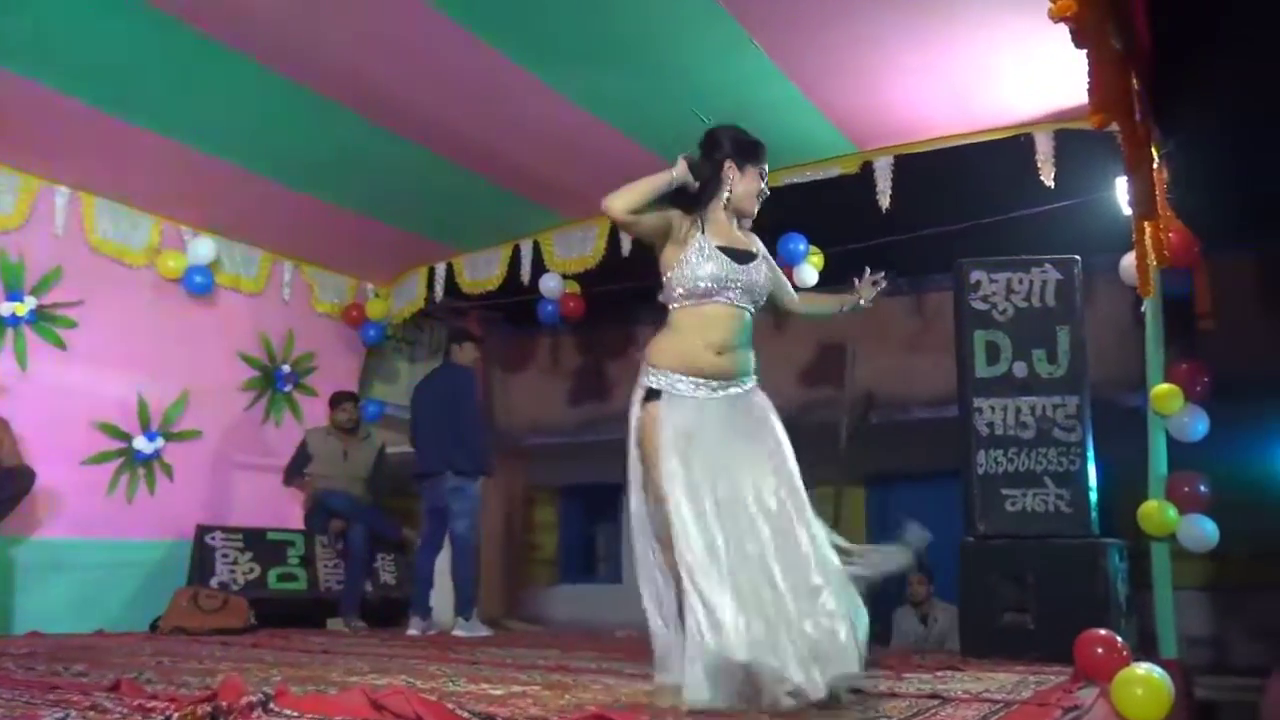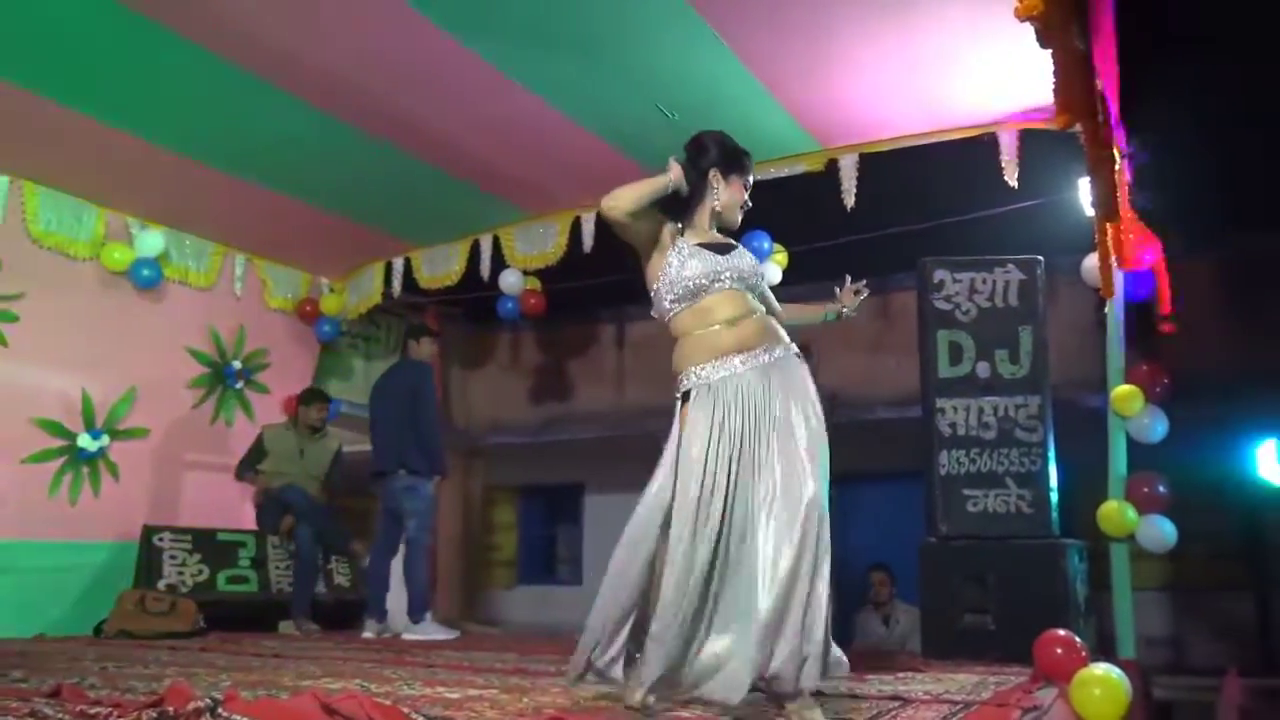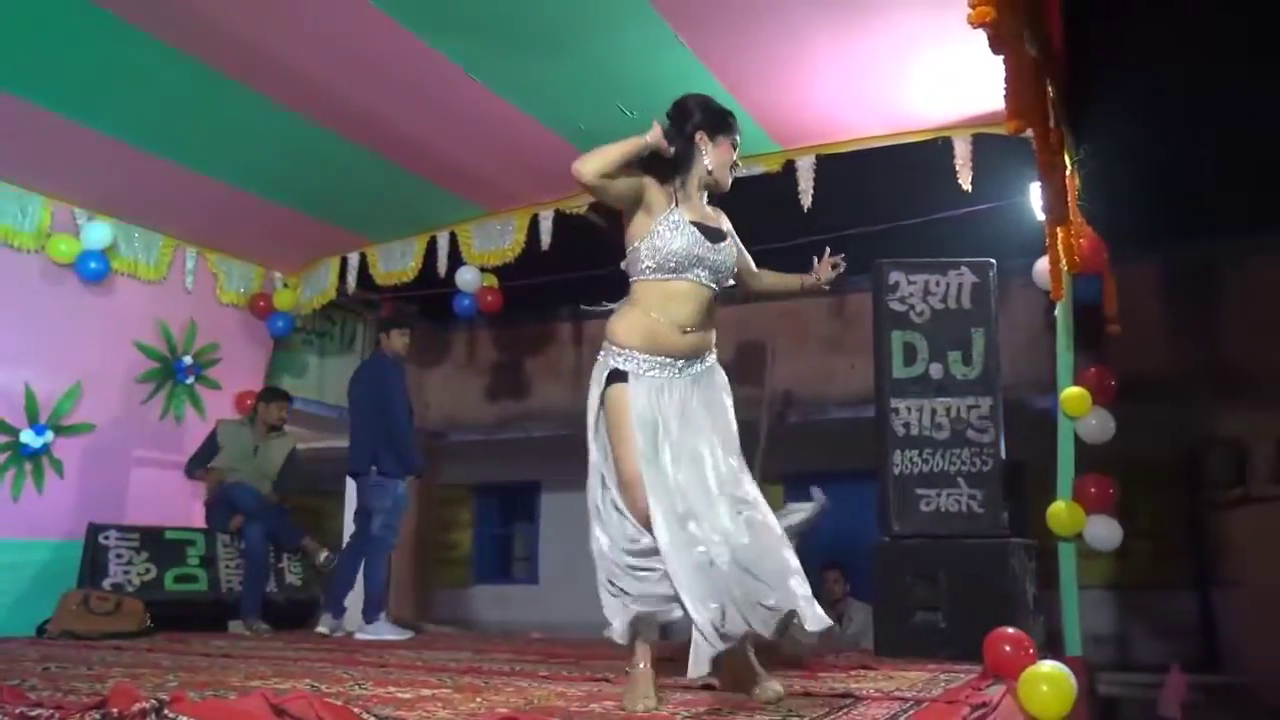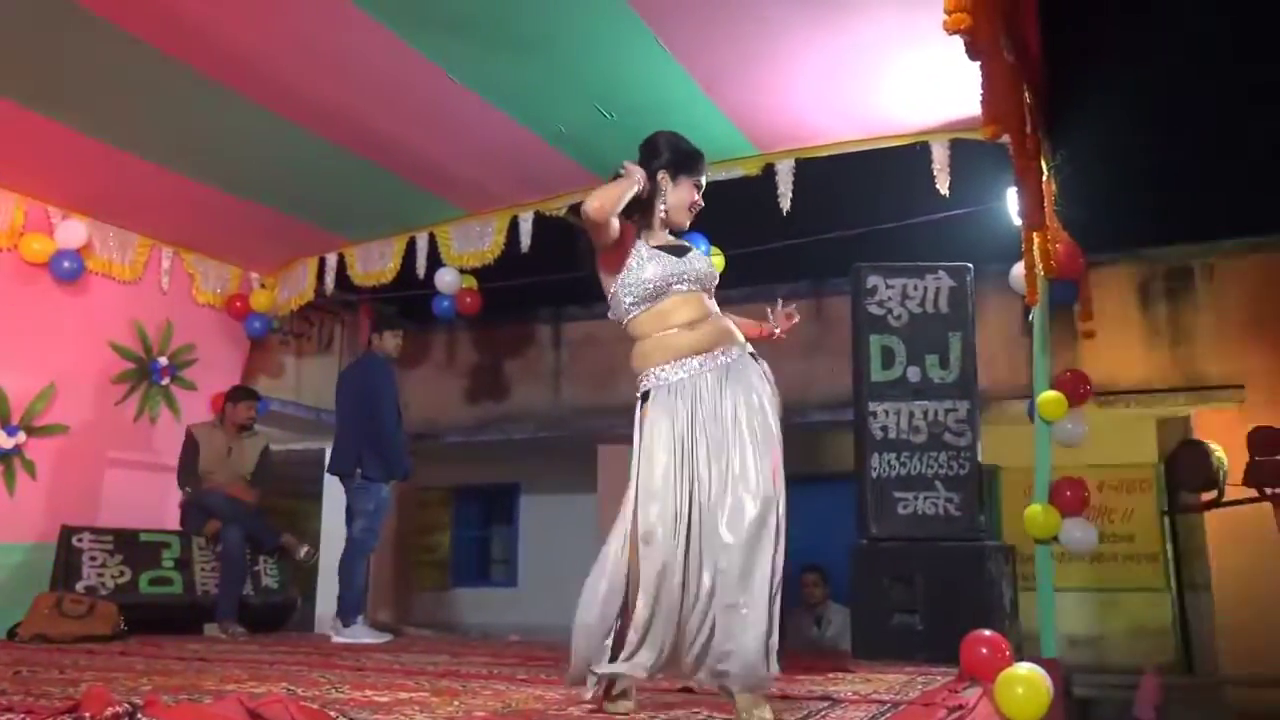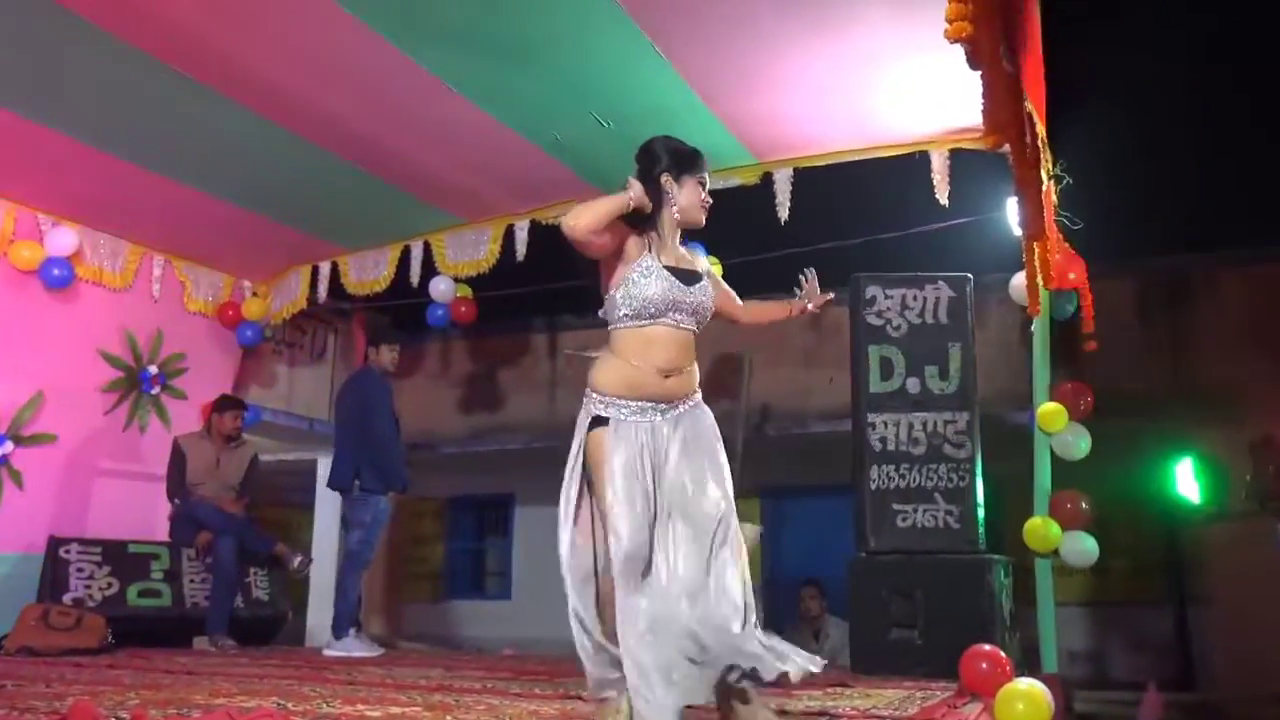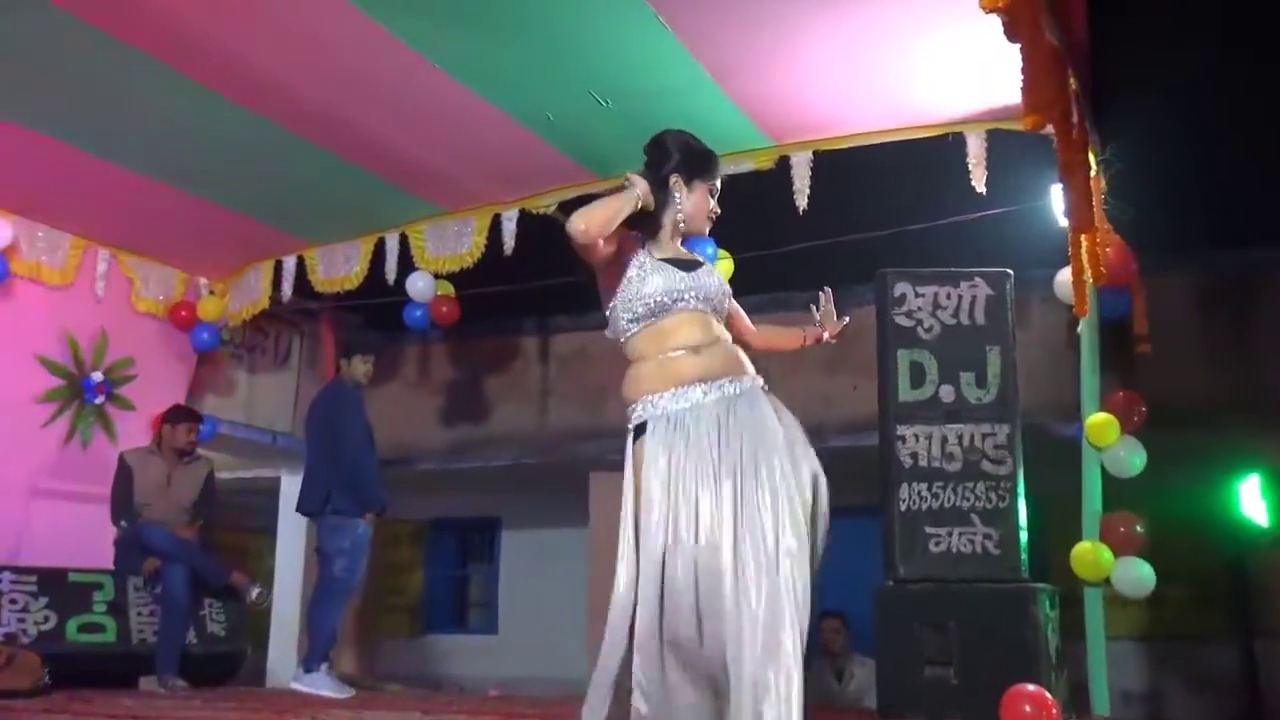
dt=0.5s
person 1, frame 1
left shoulder: (752, 246)
right shoulder: (678, 227)
left elbow: (794, 302)
right elbow: (613, 208)
left wrist: (854, 298)
right wrist: (679, 177)
left hip: (735, 399)
right hip: (672, 394)
left knee: (772, 516)
right knee: (686, 527)
left ankle: (793, 659)
right ankle: (687, 665)
person 1, frame 2
left shoulder: (736, 248)
right shoulder: (662, 236)
right elbow: (613, 206)
left wrist: (835, 307)
right wrist: (671, 181)
left hip: (779, 380)
right hip: (712, 393)
left knee: (789, 517)
right knee: (688, 526)
right ankle: (647, 662)
person 1, frame 3
left shoulder: (717, 220)
right shoulder: (649, 194)
left elbow: (753, 278)
right elbow: (585, 172)
left wrist: (811, 280)
right wrist: (652, 142)
left hip: (696, 376)
right hip: (635, 371)
left knee: (717, 500)
right knee: (646, 510)
left ankle: (733, 641)
right ankle: (640, 651)
person 1, frame 4
left shoulder: (685, 249)
right shoulder: (620, 239)
right elbow: (593, 209)
left wrist: (768, 329)
right wrist: (632, 184)
left hip: (735, 379)
right hip: (670, 391)
left knee: (745, 518)
right knee: (658, 524)
right ankle: (613, 668)
person 1, frame 5
left shoulder: (696, 261)
right shoulder: (624, 245)
left elbow: (739, 310)
right elbow: (574, 226)
left wrist: (799, 307)
right wrist: (631, 198)
left hip: (685, 417)
right hip: (619, 417)
left knee: (709, 531)
right knee: (623, 549)
person 1, frame 6
left shoulder: (701, 266)
right shoulder: (624, 250)
left elbow: (749, 334)
right elbow: (581, 229)
left wrist: (814, 334)
right wrist: (636, 196)
left hip: (741, 408)
right hip: (664, 422)
left knee: (762, 553)
right knee: (664, 571)
person 2, frame 1
left shoulder: (425, 384)
right shoulder: (463, 377)
left elbow: (415, 433)
right elbow: (473, 425)
right wrist: (482, 466)
left hip: (430, 474)
right hip: (460, 473)
left knee: (429, 544)
right knee: (464, 543)
left ankle: (419, 617)
right ankle: (465, 618)
person 2, frame 2
left shoulder: (384, 380)
right shoulder: (420, 373)
right elbow: (428, 423)
right wrist: (438, 466)
left hip: (386, 471)
right hip: (413, 472)
left knee: (384, 545)
right knee: (417, 543)
left ankle: (375, 619)
right ankle: (419, 620)
person 2, frame 3
left shoulder: (363, 372)
right shoulder: (390, 368)
right elbow: (398, 421)
right wrist: (412, 464)
left hip: (365, 466)
right hip: (387, 468)
left knee: (360, 539)
right knee: (381, 542)
left ankle: (331, 613)
right ankle: (373, 620)
person 2, frame 4
left shoulder: (354, 371)
right shoulder: (379, 370)
right elbow: (386, 424)
right wrist: (398, 468)
left hip: (353, 465)
right hip: (372, 468)
left knee: (357, 542)
right knee: (363, 544)
left ankle: (345, 616)
right ankle: (351, 623)
person 2, frame 5
left shoulder: (354, 384)
right shoulder: (375, 384)
right elbow: (383, 437)
right wrist: (396, 481)
left hip: (354, 480)
right hip: (371, 482)
left knee: (355, 556)
right knee: (358, 556)
left ankle: (349, 630)
right ankle: (342, 636)
person 2, frame 6
left shoulder: (326, 399)
right shoulder: (346, 398)
right elbow: (355, 453)
right wrist: (371, 502)
left hip: (327, 503)
right hip: (345, 505)
left knee: (330, 584)
right knee: (344, 583)
left ankle: (317, 670)
right ankle: (313, 668)
person 3, frame 1
left shoulder: (374, 445)
right shoulder: (314, 439)
right elbow: (290, 475)
left wrist: (346, 517)
right wrist: (309, 488)
left hip: (357, 515)
right hip: (322, 514)
left knee: (359, 532)
right knee: (332, 498)
left ankle: (350, 613)
right ankle: (402, 534)
person 3, frame 2
left shoulder: (332, 446)
right shoulder: (271, 434)
left elbow: (331, 492)
right elbow: (242, 470)
left wrist: (296, 514)
right wrist: (259, 481)
left hip: (308, 514)
right hip: (273, 511)
left knee: (306, 531)
right knee: (290, 492)
left ankle: (301, 615)
right ankle: (351, 546)
person 3, frame 3
left shoulder: (286, 445)
right shoulder: (226, 430)
right elbow: (192, 467)
left wrist: (246, 514)
right wrist: (211, 477)
left hip: (259, 513)
right hip: (223, 509)
left knee: (257, 531)
right knee: (238, 491)
left ankle: (251, 615)
right ankle: (305, 544)
person 3, frame 4
left shoulder: (259, 444)
right shoulder: (198, 433)
left elbow: (259, 493)
right elbow: (186, 480)
left wrist: (223, 518)
right wrist: (230, 490)
left hip: (234, 515)
right hip: (199, 510)
left knee: (235, 533)
right knee: (212, 498)
left ankle: (226, 619)
right ankle: (285, 541)
person 3, frame 5
left shoulder: (247, 453)
right shoulder: (184, 444)
left elbow: (249, 501)
right elbow: (175, 493)
left wrist: (214, 530)
right wrist: (219, 505)
left hip: (226, 528)
right hip: (189, 523)
left knee: (227, 545)
right knee: (200, 509)
left ankle: (217, 632)
right ankle: (280, 550)
person 3, frame 6
left shoulder: (202, 469)
right shoulder: (132, 460)
left elbow: (205, 523)
right elbow: (120, 515)
left wrist: (163, 555)
right wrist: (171, 531)
left hip: (176, 553)
right hip: (136, 549)
left knee: (178, 573)
right knee: (152, 533)
left ankle: (167, 672)
right ankle: (236, 580)
